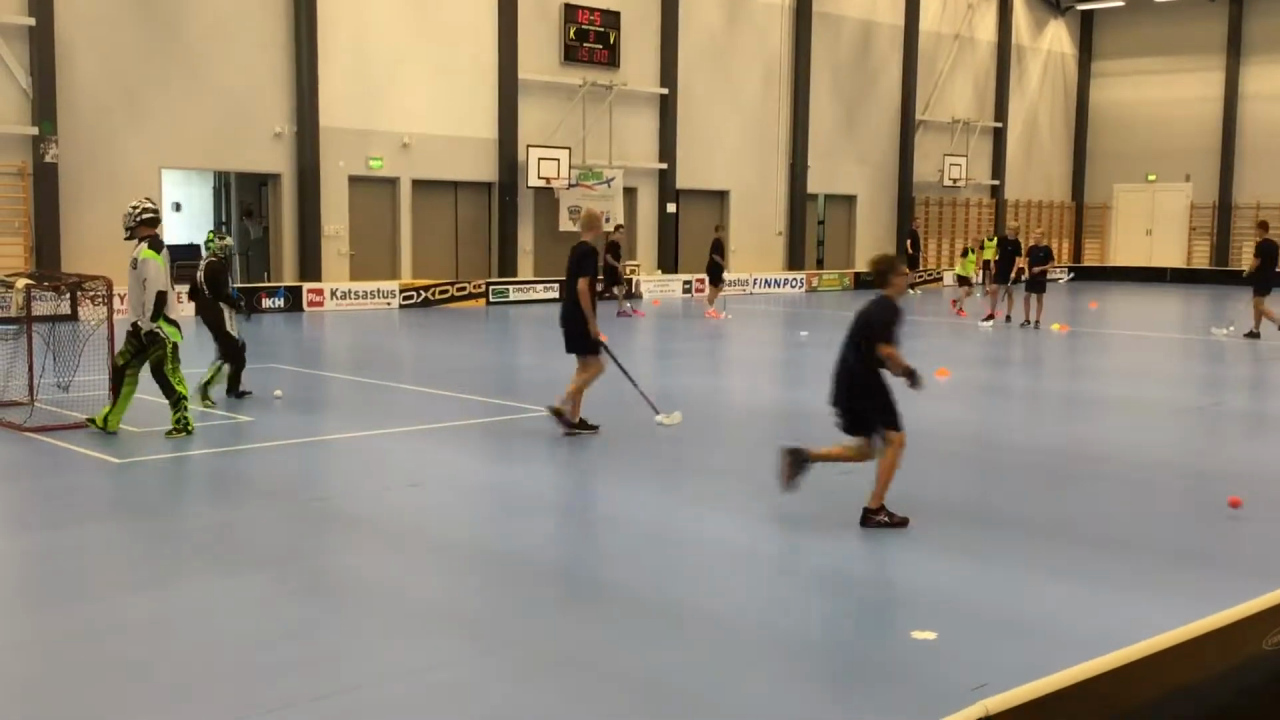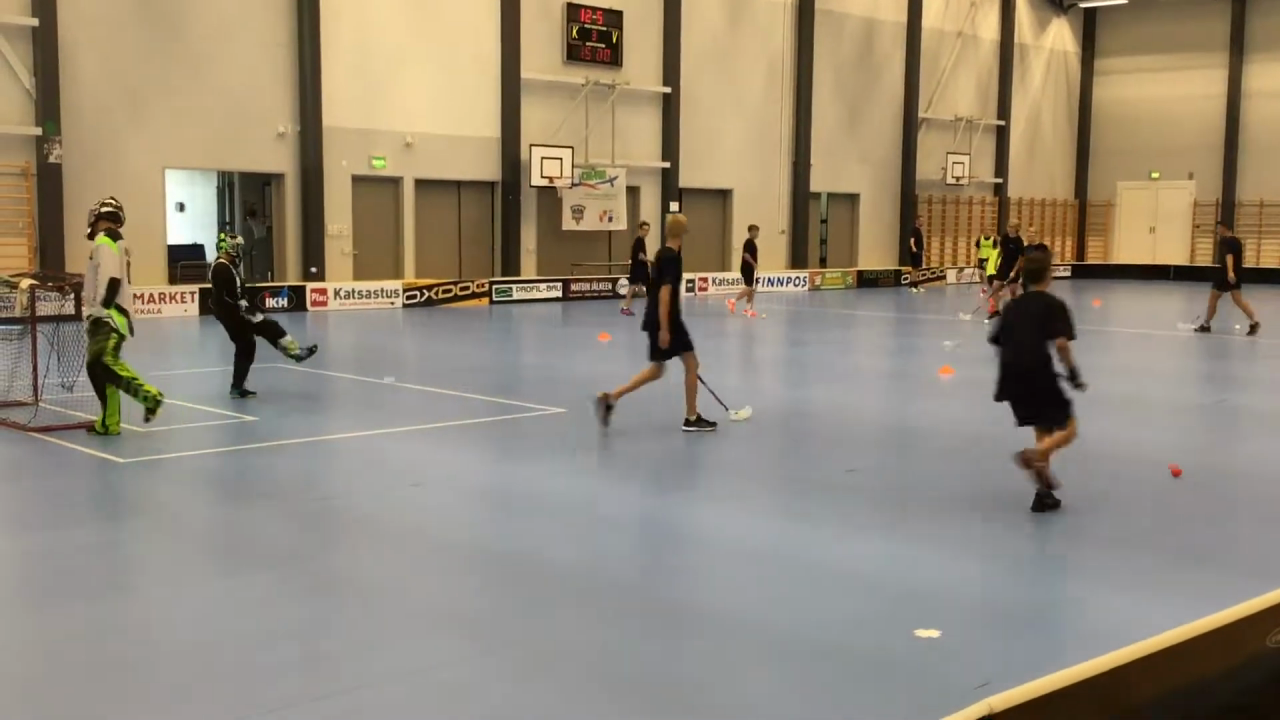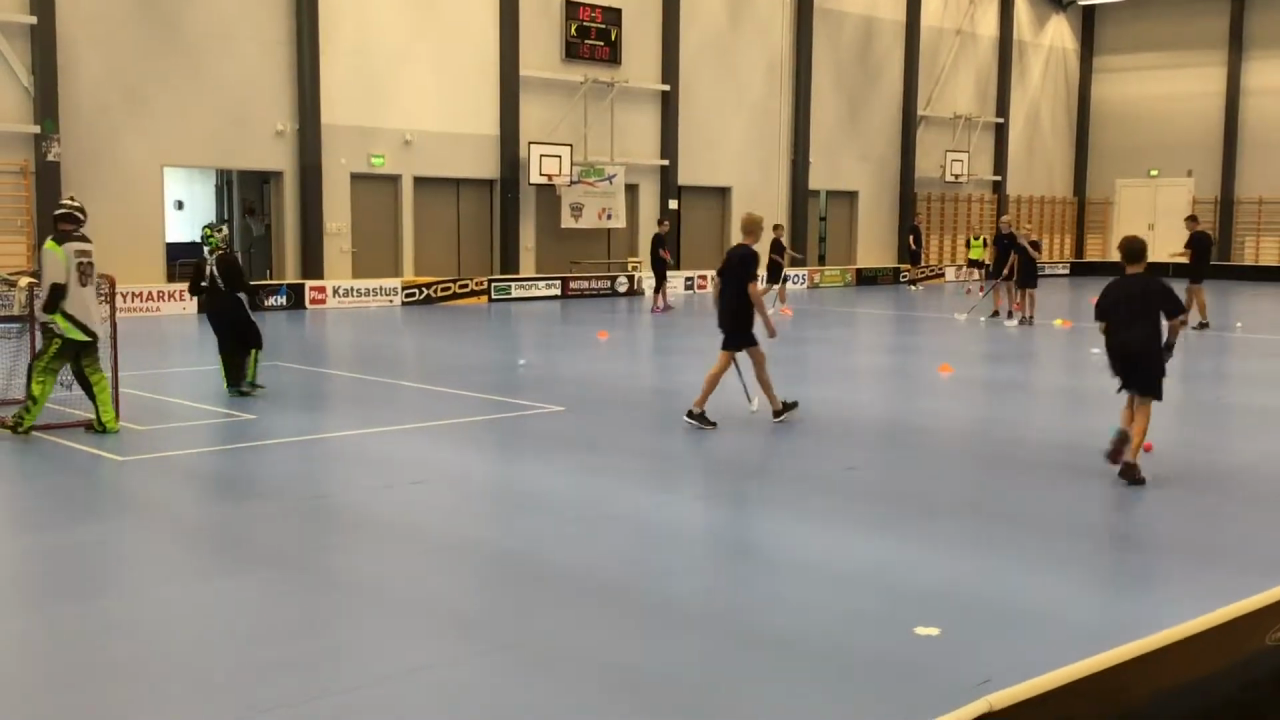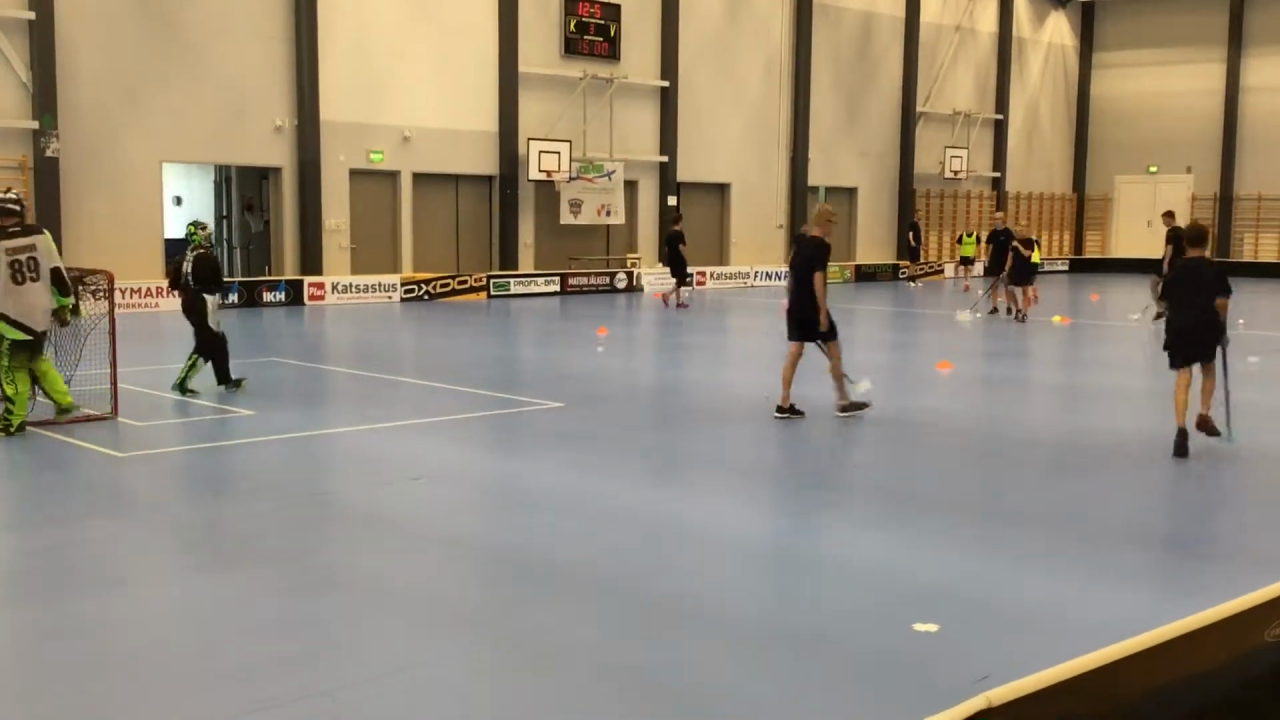
dt=0.4s
person 1, frame 1
left shoulder: (873, 307)
right shoulder: (889, 309)
right elbow: (885, 350)
left wrist: (893, 367)
right wrist: (909, 372)
left hip: (849, 379)
right hip: (863, 381)
left knee: (864, 451)
right knee: (895, 441)
left ankle: (801, 457)
right ankle: (874, 510)
person 1, frame 2
left shoulder: (1013, 306)
right shoulder: (1054, 305)
left elbow: (999, 344)
right elbow: (1060, 343)
right wrist: (1073, 372)
left hip: (1011, 377)
right hip: (1037, 374)
left knee: (1045, 433)
right knee: (1067, 429)
left ankle: (1044, 493)
right ankle: (1033, 457)
person 1, frame 3
left shoulder: (1112, 288)
right shoulder: (1158, 286)
left elbow: (1101, 326)
right elbow: (1177, 320)
right wrist: (1168, 346)
left hip: (1119, 351)
right hip: (1147, 351)
left knee: (1134, 399)
right knee: (1143, 410)
left ankle: (1123, 435)
right ankle: (1130, 463)
person 1, frame 4
left shoulder: (1174, 270)
right shoulder: (1215, 270)
left elbow: (1165, 303)
right elbow: (1221, 302)
right wrist: (1222, 328)
left hip: (1179, 329)
right hip: (1206, 328)
left knee: (1183, 380)
right knee: (1208, 369)
left ankle: (1181, 430)
right ankle: (1204, 415)
person 2, frame 1
left shoulder: (150, 251)
right shoulder: (146, 245)
left elbow: (157, 292)
left wrist: (149, 325)
left hip: (158, 323)
right hip: (143, 322)
left knee: (165, 373)
right knee: (123, 367)
left ankle: (183, 422)
right ankle: (109, 420)
person 2, frame 2
left shoulder: (104, 239)
right shoulder: (113, 240)
left elbow: (111, 280)
left wrist: (101, 311)
left hip: (108, 316)
right hip: (104, 316)
left knee: (103, 362)
right knee: (97, 368)
left ankle: (149, 396)
right ankle: (108, 423)
person 2, frame 3
left shoulder: (55, 244)
right shoulder: (87, 244)
left elbow: (55, 286)
left wrist: (45, 317)
left hip: (67, 320)
right hip: (89, 319)
left knee: (43, 368)
right knee: (90, 369)
left ankle: (24, 421)
right ankle: (106, 420)
person 2, frame 4
right shoulder: (41, 235)
right elbow: (57, 272)
right wrist: (64, 305)
right hip: (41, 315)
right knee: (36, 359)
right ankle: (64, 402)
person 3, frame 1
left shoulder: (576, 249)
right shoulder: (589, 251)
right elbow: (582, 287)
right wrist: (592, 322)
left hip: (570, 316)
right hip: (578, 318)
left knee: (584, 366)
right knee: (595, 366)
left ankle: (574, 419)
right ankle: (562, 407)
person 3, frame 2
left shoulder: (662, 255)
right shoulder: (672, 258)
right elbow: (665, 293)
right wrist: (664, 329)
left hip: (654, 320)
right hip: (667, 321)
left knee: (655, 371)
right knee: (691, 364)
left ankle: (610, 399)
right ankle: (692, 418)
person 3, frame 3
left shoulder: (732, 253)
right shoulder: (750, 255)
left elbow: (718, 284)
right elbow: (752, 290)
left wrist: (720, 312)
right wrist: (767, 321)
left hip: (729, 315)
right hip: (739, 318)
left knee: (759, 359)
right knee: (722, 364)
left ankle: (777, 407)
right ankle: (696, 411)
person 3, frame 4
left shoulder: (801, 244)
right shoulder: (822, 246)
left elbow: (791, 276)
right elbow: (818, 278)
right wrist: (823, 312)
left hip: (795, 308)
right hip: (812, 308)
left knee: (795, 354)
right knee: (835, 352)
left ankle: (784, 404)
right ankle: (843, 403)
person 4, frame 1
left shoulder: (203, 266)
right shoulder: (218, 266)
left elbow: (193, 295)
right elbow: (224, 294)
right wrist: (239, 305)
left hip: (208, 312)
right hip: (219, 313)
left knee: (236, 348)
right knee: (230, 353)
left ankle: (234, 389)
right ankle: (204, 387)
person 4, frame 2
left shoulder: (227, 266)
right shoulder: (222, 268)
right elbow: (219, 298)
right wrist: (239, 307)
left hip: (231, 312)
right hip: (230, 313)
left knee: (245, 346)
right knee: (270, 328)
left ankle: (237, 388)
right ankle: (296, 353)
person 4, frame 3
left shoulder: (203, 261)
right shoulder: (228, 258)
left elbow: (193, 290)
right elbow: (241, 284)
right wrist: (252, 292)
left hip: (213, 308)
right hip: (231, 306)
left knee: (228, 346)
right knee: (252, 341)
left ankle: (234, 385)
right ankle: (248, 381)
person 4, frame 4
left shoulder: (184, 258)
right shoulder: (207, 258)
left elbow: (174, 284)
right elbow: (219, 285)
right wrist: (215, 289)
left hip: (190, 305)
right hip: (203, 305)
left knee: (218, 341)
right knee: (205, 346)
left ankle: (227, 381)
right ankle: (181, 382)
